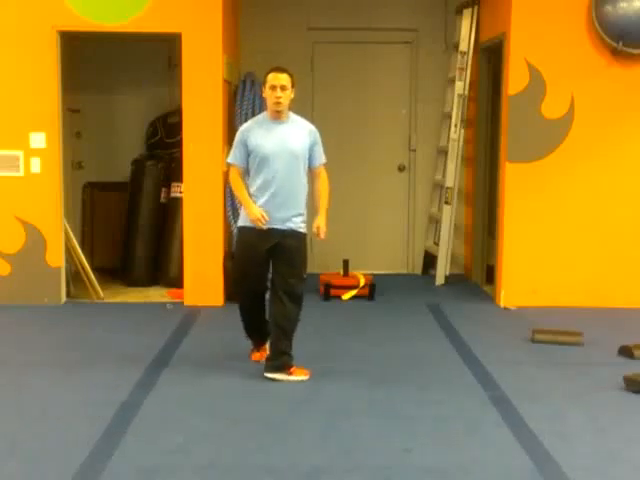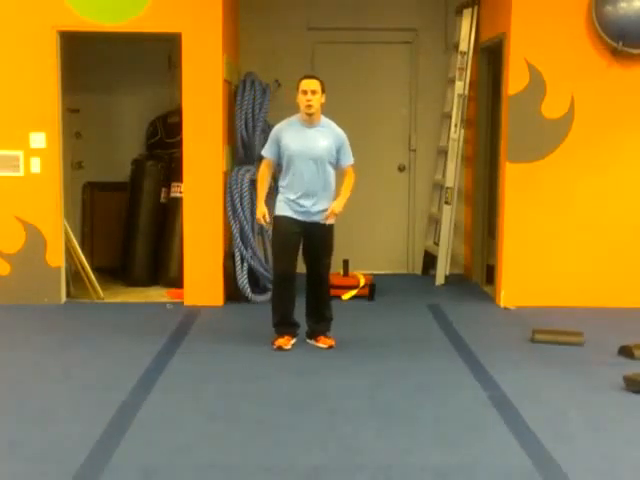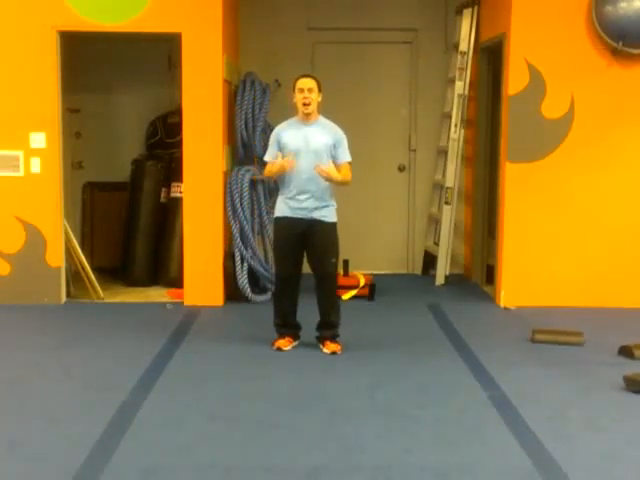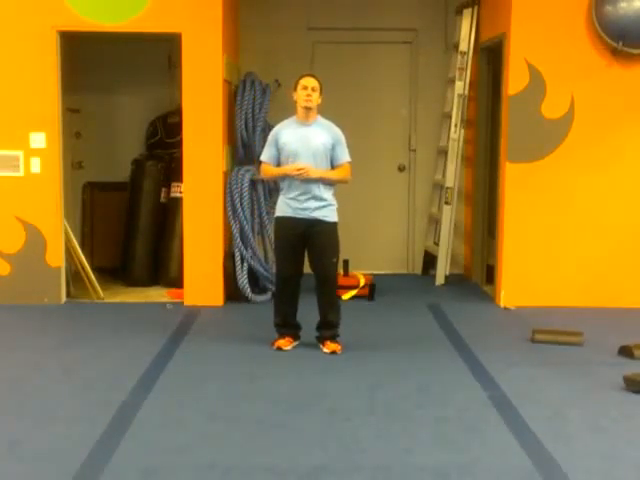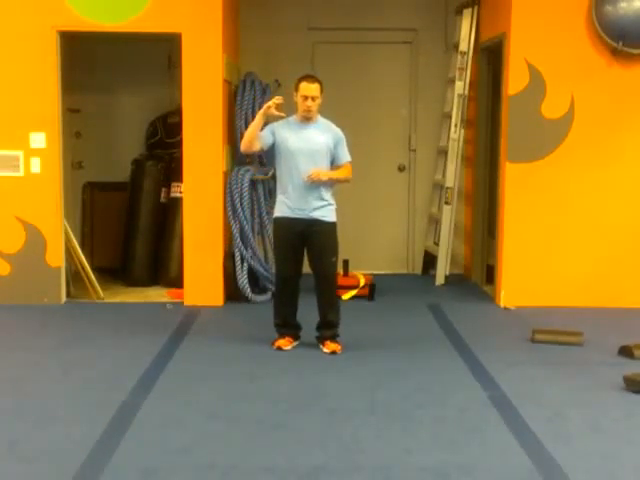
dt=1s
person 1, frame 1
left shoulder: (307, 131)
right shoulder: (248, 131)
left elbow: (319, 176)
right elbow: (235, 175)
left wrist: (322, 214)
right wrist: (249, 206)
left hip: (293, 226)
right hip: (254, 225)
left knee: (289, 293)
right knee: (250, 288)
left ankle: (279, 362)
right ankle: (260, 339)
person 1, frame 2
left shoulder: (335, 134)
right shoulder: (281, 130)
left elbow: (349, 173)
right elbow: (266, 167)
left wrist: (340, 201)
right wrist: (260, 202)
left hip: (320, 217)
right hip: (287, 213)
left knee: (319, 276)
right knee: (283, 273)
left ankle: (318, 331)
right ankle: (285, 330)
person 1, frame 3
left shoulder: (334, 132)
right shoulder: (281, 132)
left elbow: (346, 174)
right elbow: (268, 173)
left wrist: (334, 175)
right wrist: (275, 169)
left hip: (323, 216)
right hip: (287, 215)
left knee: (327, 276)
right knee: (285, 276)
left ankle: (328, 334)
right ankle: (287, 332)
person 1, frame 4
left shoulder: (332, 132)
right shoulder: (280, 131)
left elbow: (345, 174)
right elbow: (264, 171)
left wrist: (318, 173)
right wrist: (286, 170)
left hip: (323, 215)
right hip: (288, 215)
left knee: (327, 277)
right knee: (286, 276)
left ankle: (328, 334)
right ankle: (287, 332)
person 1, frame 5
left shoulder: (333, 133)
right shoulder: (279, 129)
left elbow: (347, 172)
right elbow: (247, 147)
left wrist: (327, 175)
right wrist: (262, 114)
left hip: (322, 217)
right hip: (286, 216)
left knee: (326, 277)
right knee: (286, 276)
left ankle: (328, 334)
right ankle: (287, 332)
